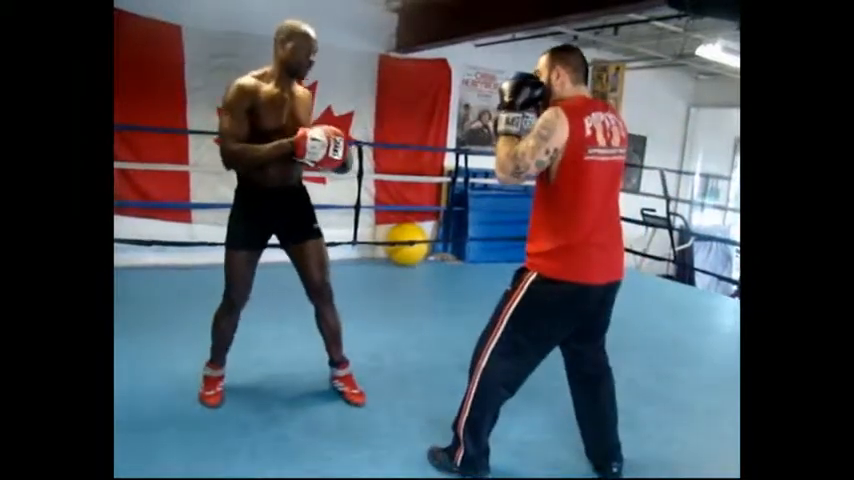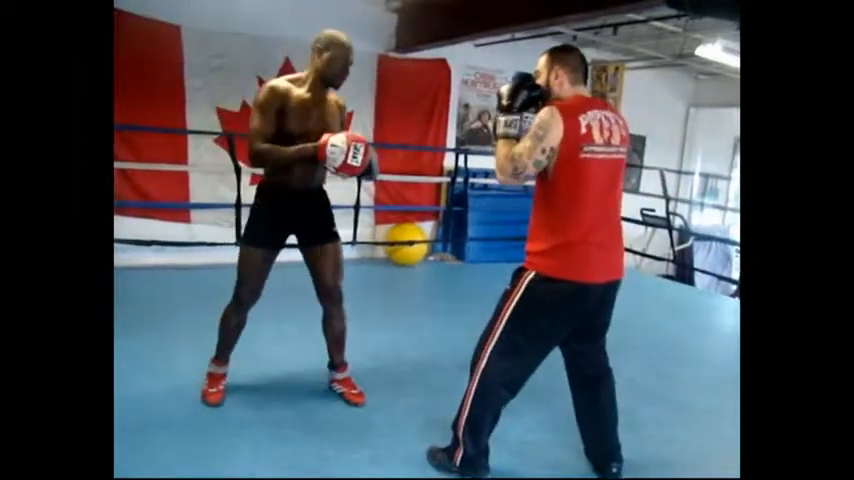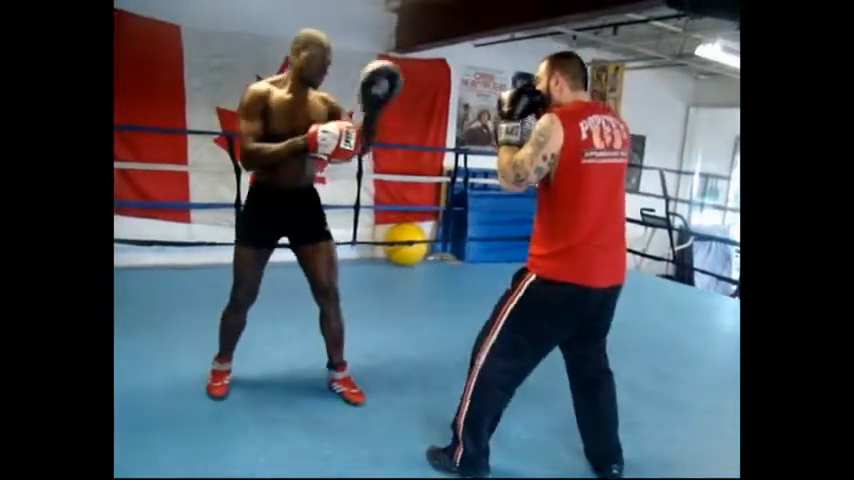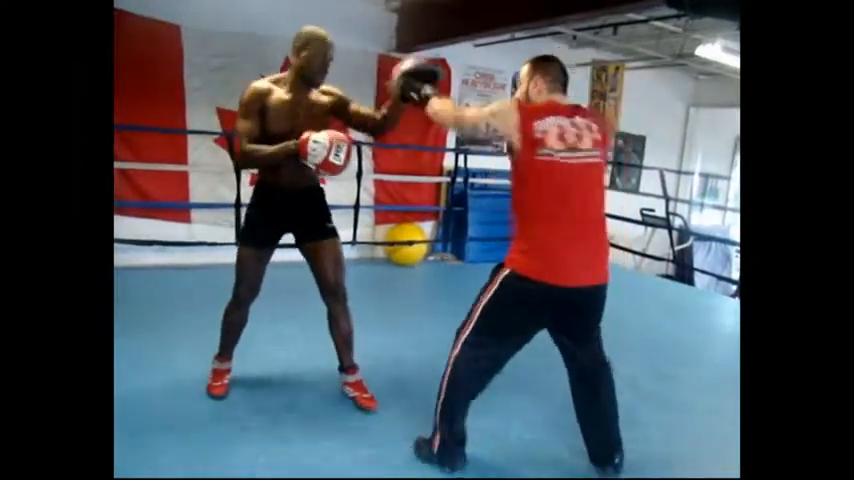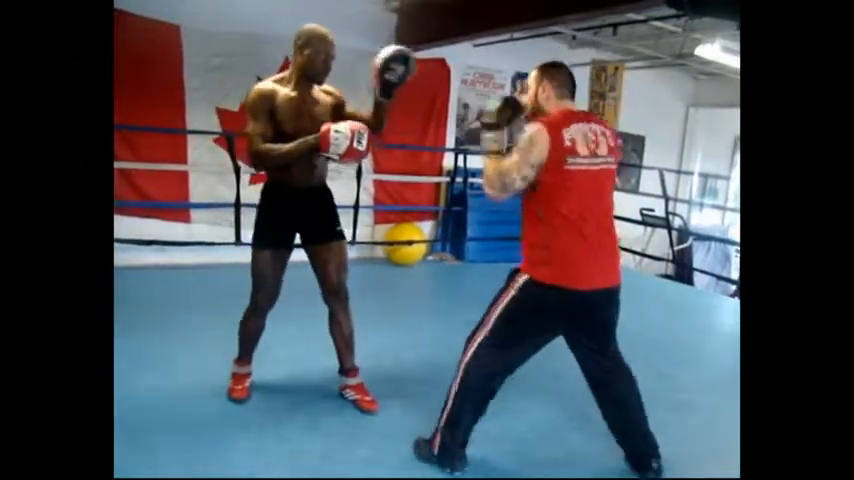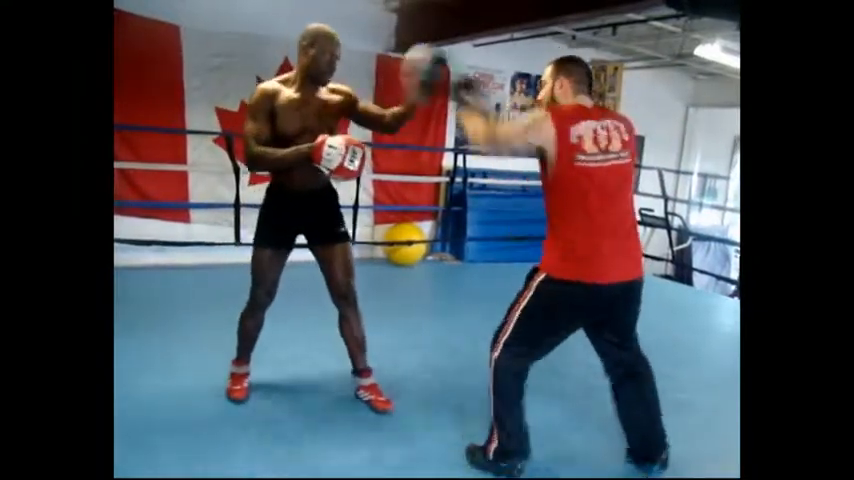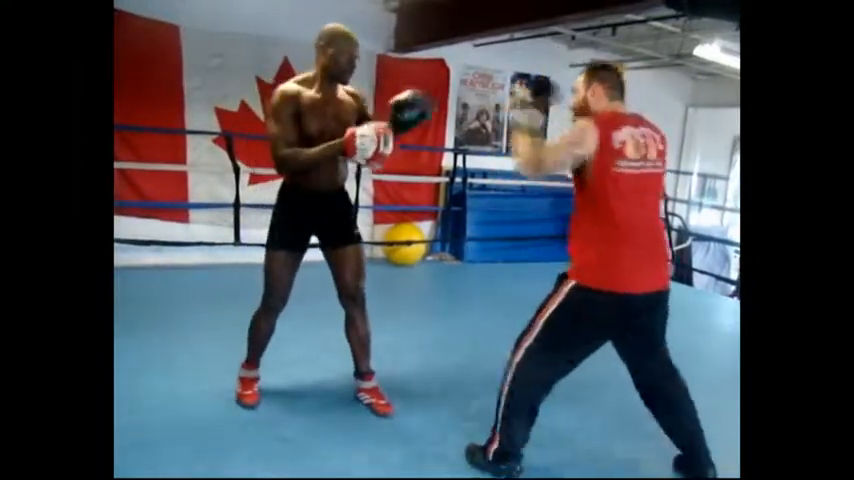
dt=0.3s
person 1, frame 1
left shoulder: (560, 118)
right shoulder: (613, 120)
left elbow: (510, 171)
left wrist: (510, 114)
left hip: (558, 271)
right hip: (605, 271)
left knee: (496, 359)
right knee: (590, 362)
person 1, frame 2
left shoulder: (556, 117)
right shoulder: (614, 121)
left elbow: (509, 172)
left wrist: (509, 117)
left hip: (557, 271)
right hip: (605, 271)
left knee: (497, 360)
right knee: (590, 363)
person 1, frame 3
left shoulder: (556, 123)
right shoulder: (615, 125)
left elbow: (513, 179)
left wrist: (510, 124)
left hip: (559, 273)
right hip: (608, 274)
left knee: (496, 358)
right knee: (591, 364)
person 1, frame 4
left shoulder: (518, 116)
right shoulder: (597, 127)
left elbow: (452, 117)
left wrist: (423, 91)
left hip: (534, 272)
right hip: (591, 274)
left knee: (472, 353)
right knee: (588, 359)
left ankle: (446, 447)
right ankle: (608, 454)
person 1, frame 5
left shoulder: (542, 131)
right shoulder: (606, 133)
left elbow: (498, 187)
left wrist: (493, 135)
left hip: (550, 278)
right hip: (603, 279)
left knee: (484, 356)
right knee: (607, 366)
person 1, frame 6
left shoulder: (550, 123)
right shoulder: (623, 126)
left elbow: (486, 137)
left wrist: (464, 97)
left hip: (571, 273)
right hip: (626, 272)
left knee: (509, 351)
right knee: (626, 359)
person 1, frame 7
left shoulder: (591, 130)
right shoulder: (654, 135)
left elbow: (532, 163)
left wrist: (526, 123)
left hip: (597, 282)
right hip: (652, 282)
left knee: (531, 360)
right knee: (656, 370)
person 2, frame 1
left shoulder: (304, 96)
right shoulder: (246, 90)
right elbow: (231, 155)
left wrist: (323, 151)
right wrist: (290, 145)
left hip: (295, 199)
right hip: (253, 201)
left knee: (322, 290)
right knee: (235, 299)
left ankle: (340, 371)
right ankle: (214, 371)
person 2, frame 2
left shoulder: (336, 105)
right shoulder: (277, 92)
right elbow: (256, 152)
right wrist: (312, 149)
left hip: (315, 201)
right hip: (273, 201)
left knee: (332, 293)
right knee: (245, 297)
left ankle: (339, 372)
right ankle: (218, 368)
person 2, frame 3
left shoulder: (325, 104)
right shoulder: (261, 94)
left elbow: (356, 149)
right elbow: (249, 155)
left wrist: (372, 111)
right wrist: (303, 141)
left hip: (305, 202)
right hip: (264, 202)
left knee: (328, 293)
right knee: (242, 297)
left ankle: (338, 371)
right ankle: (222, 365)
person 2, frame 4
left shoulder: (329, 99)
right shoulder: (260, 93)
left elbow: (378, 126)
right elbow: (243, 153)
left wrist: (400, 100)
right wrist: (295, 148)
left hip: (310, 200)
right hip: (268, 200)
left knee: (335, 291)
right knee: (244, 294)
left ankle: (350, 376)
right ankle: (222, 365)
person 2, frame 5
left shoulder: (329, 98)
right shoulder: (266, 94)
left elbow: (369, 131)
right elbow: (258, 156)
left wrist: (384, 97)
right wrist: (314, 141)
left hip: (318, 200)
right hip: (278, 201)
left knee: (337, 293)
right knee: (262, 299)
left ankle: (349, 378)
right ankle: (242, 368)
person 2, frame 6
left shoulder: (339, 97)
right shoulder: (267, 95)
left elbow: (388, 123)
right elbow: (253, 156)
left wrist: (417, 95)
right wrist: (308, 151)
left hip: (323, 202)
right hip: (281, 202)
left knee: (346, 295)
right knee: (260, 297)
left ankle: (364, 379)
right ankle: (241, 369)
person 2, frame 7
left shoulder: (351, 99)
right shoulder: (289, 94)
left elbow: (377, 133)
right elbow: (283, 160)
left wrist: (397, 119)
right wrist: (341, 146)
left hip: (337, 202)
right hip: (296, 203)
left knee: (354, 297)
right knee: (274, 300)
left ankle: (365, 381)
right ankle: (249, 372)
